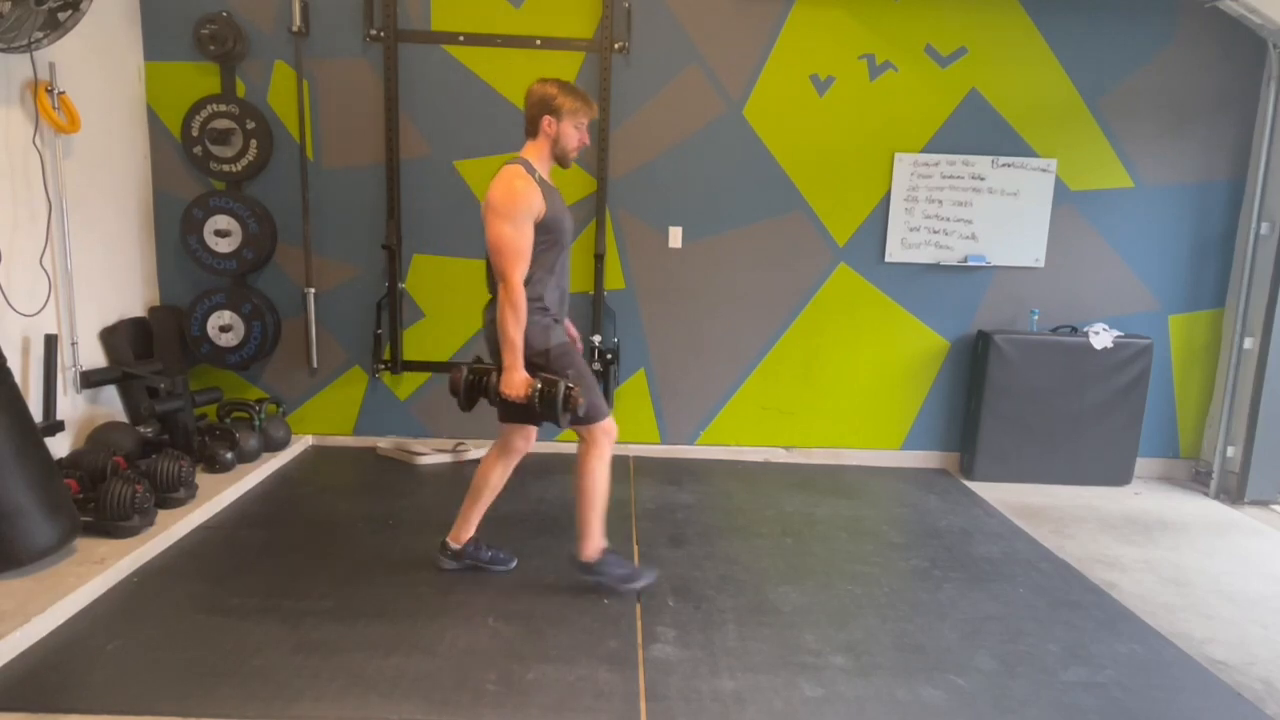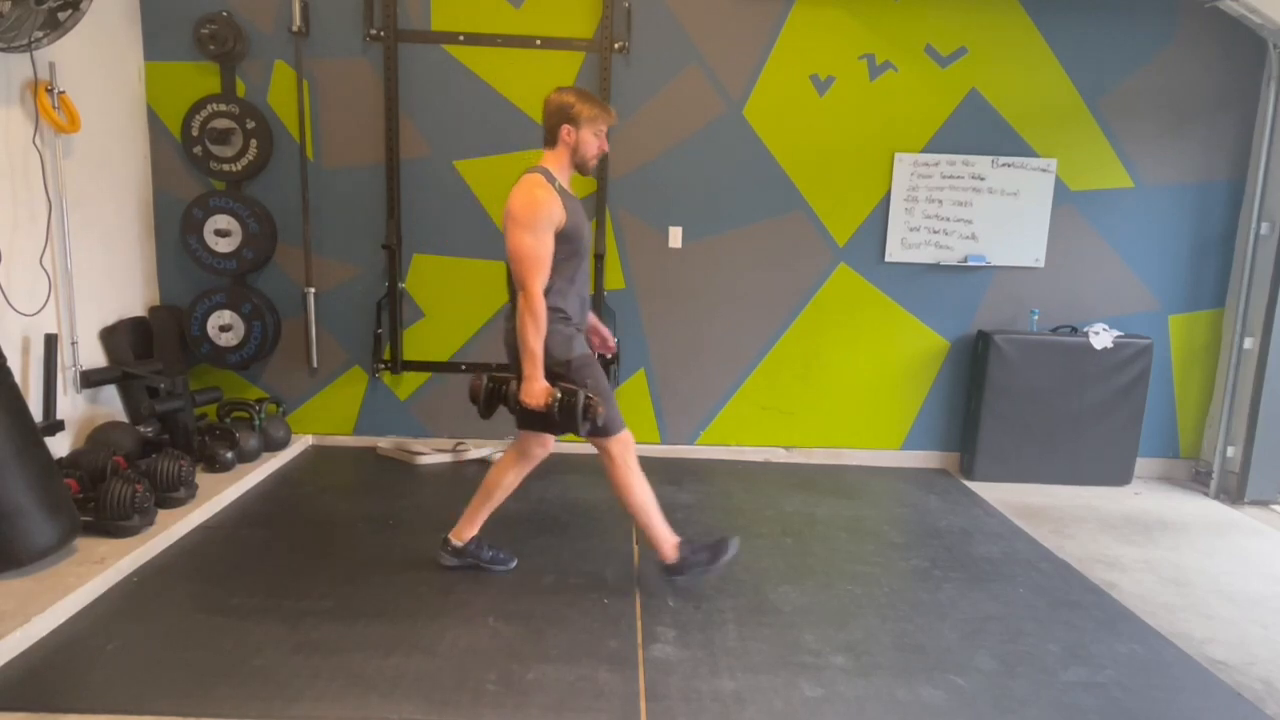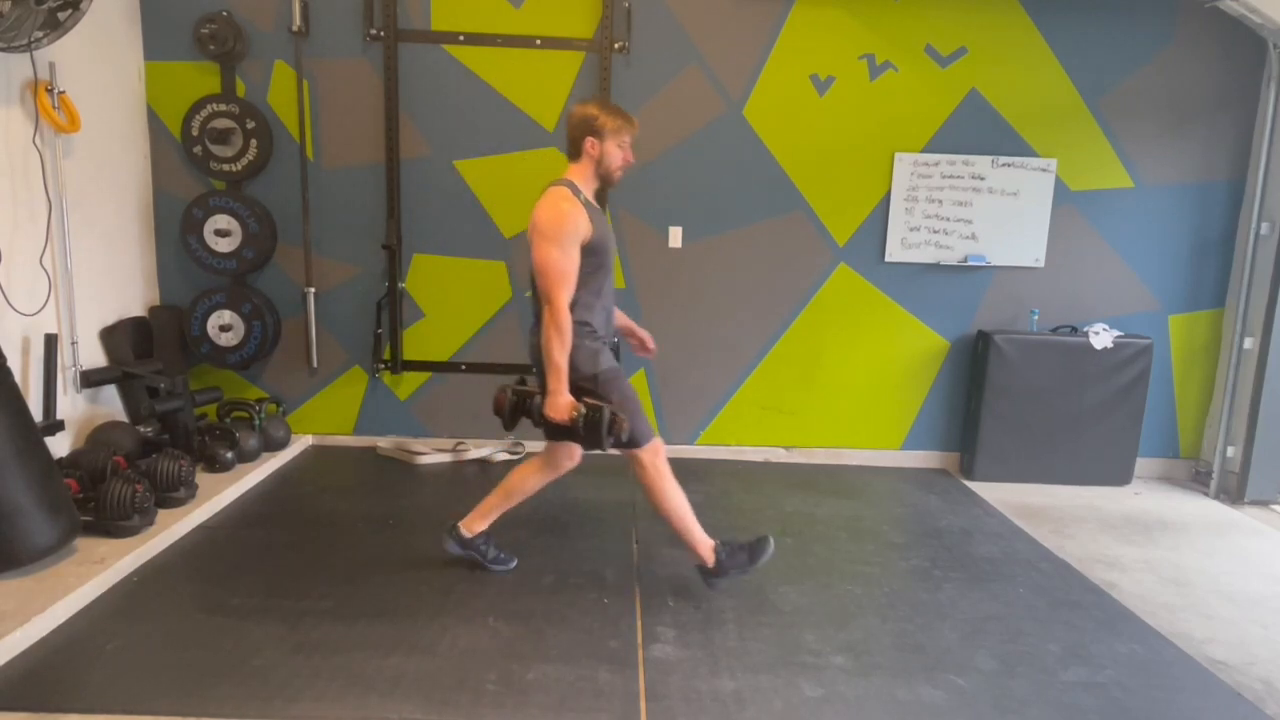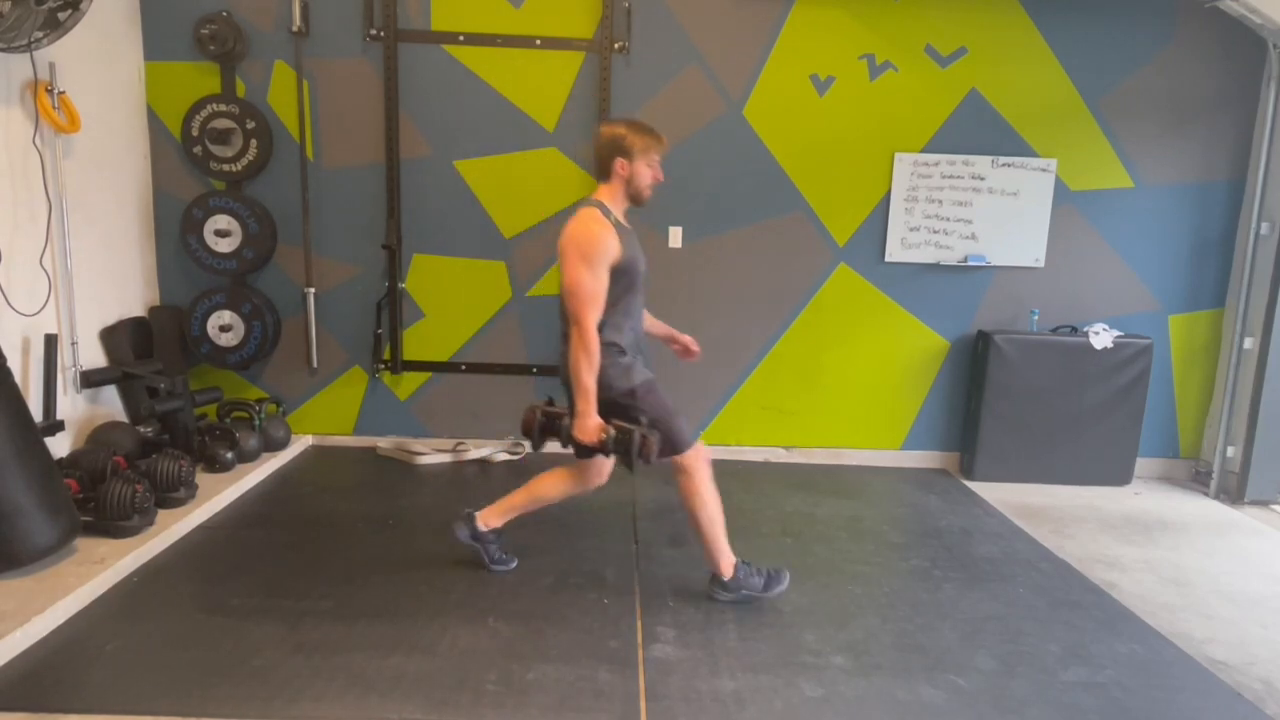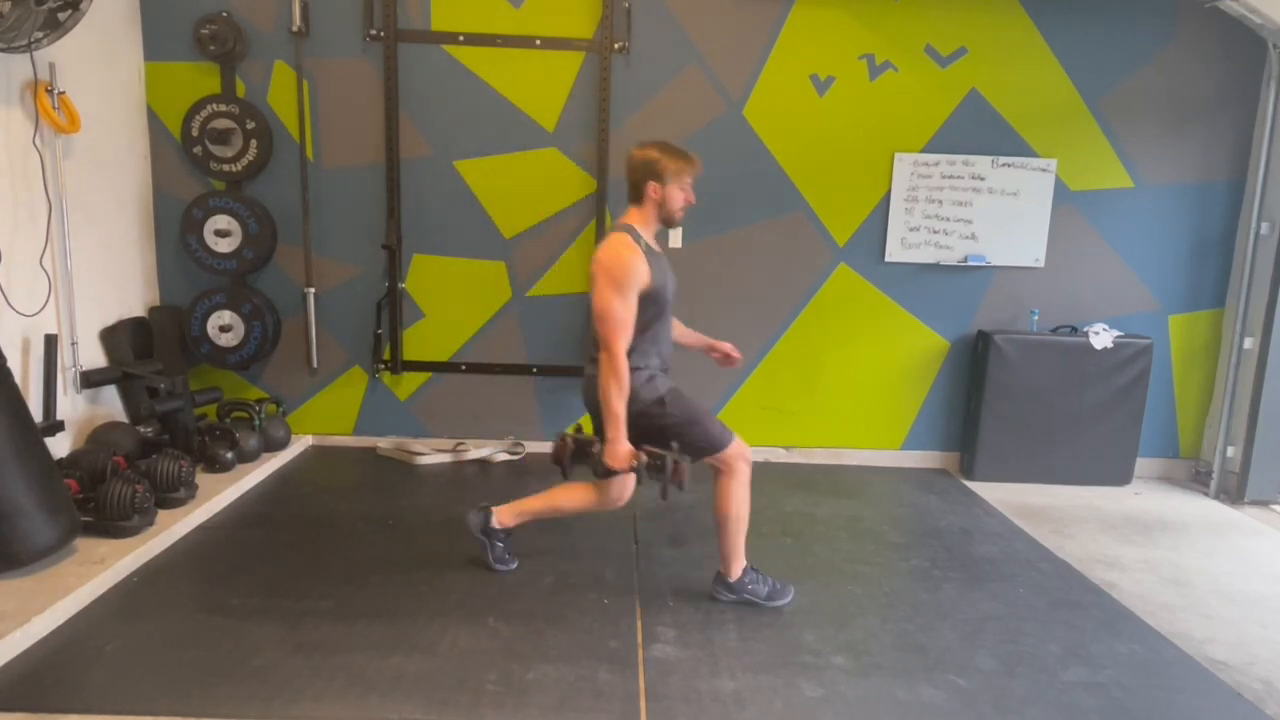
dt=0.1s
person 1, frame 1
left shoulder: (536, 183)
right shoulder: (516, 187)
right elbow: (510, 284)
left wrist: (562, 321)
right wrist: (514, 364)
left hip: (539, 331)
right hip: (526, 339)
left knee: (516, 442)
right knee: (600, 432)
left ankle: (460, 543)
right ankle: (594, 555)
person 1, frame 2
left shoulder: (555, 190)
right shoulder: (536, 194)
right elbow: (530, 292)
left wrist: (588, 320)
right wrist: (533, 374)
left hip: (560, 338)
right hip: (552, 346)
left knee: (532, 447)
right knee: (618, 444)
left ankle: (460, 541)
right ankle: (673, 554)
person 1, frame 3
left shoulder: (584, 203)
right shoulder: (562, 209)
right elbow: (556, 306)
left wrist: (623, 323)
right wrist: (558, 387)
left hip: (584, 350)
right hip: (580, 356)
left knee: (561, 456)
right knee: (649, 453)
left ankle: (469, 533)
right ankle: (713, 557)
person 1, frame 4
left shoulder: (610, 221)
right shoulder: (592, 230)
right elbow: (584, 327)
left wrist: (665, 331)
right wrist: (586, 410)
left hip: (614, 364)
right hip: (611, 374)
left knee: (591, 472)
right knee: (693, 459)
left ankle: (482, 524)
right ankle: (728, 573)
person 1, frame 5
left shoulder: (645, 243)
right shoulder: (623, 255)
right elbow: (614, 353)
left wrist: (705, 341)
right wrist: (616, 435)
left hip: (639, 383)
right hip: (636, 393)
left knee: (612, 493)
right knee: (734, 459)
left ankle: (496, 521)
right ankle: (735, 576)
